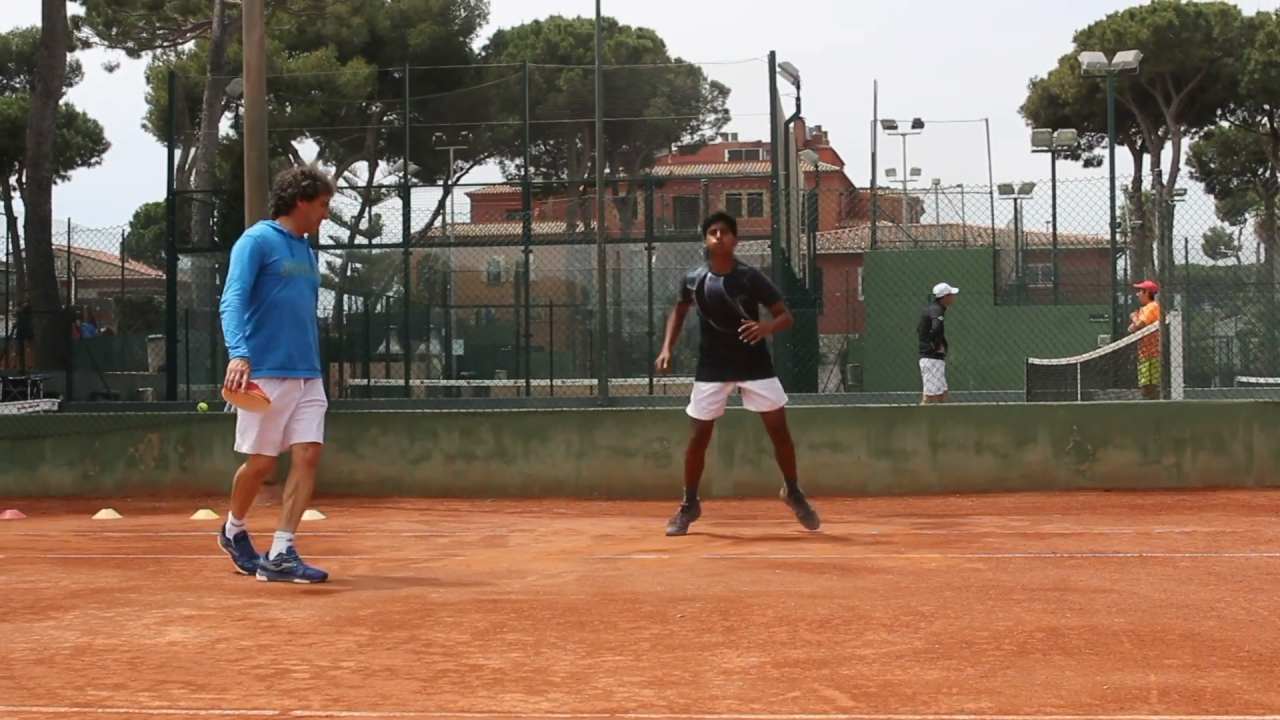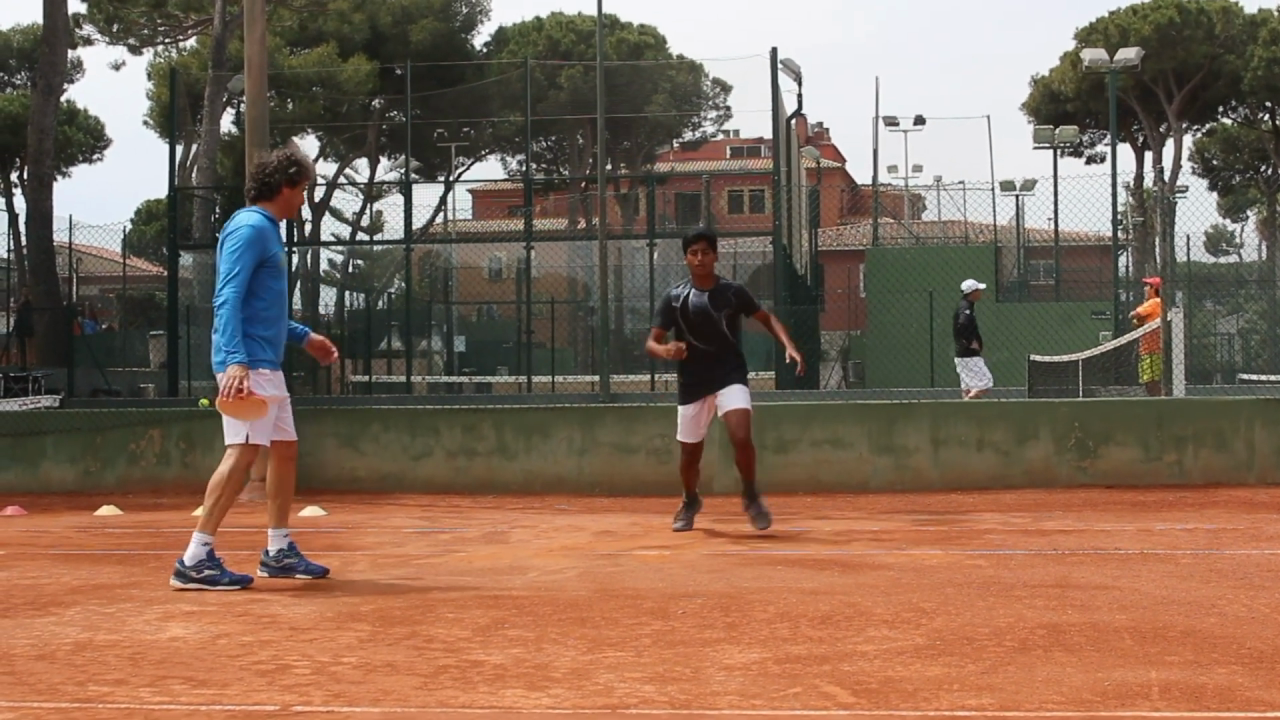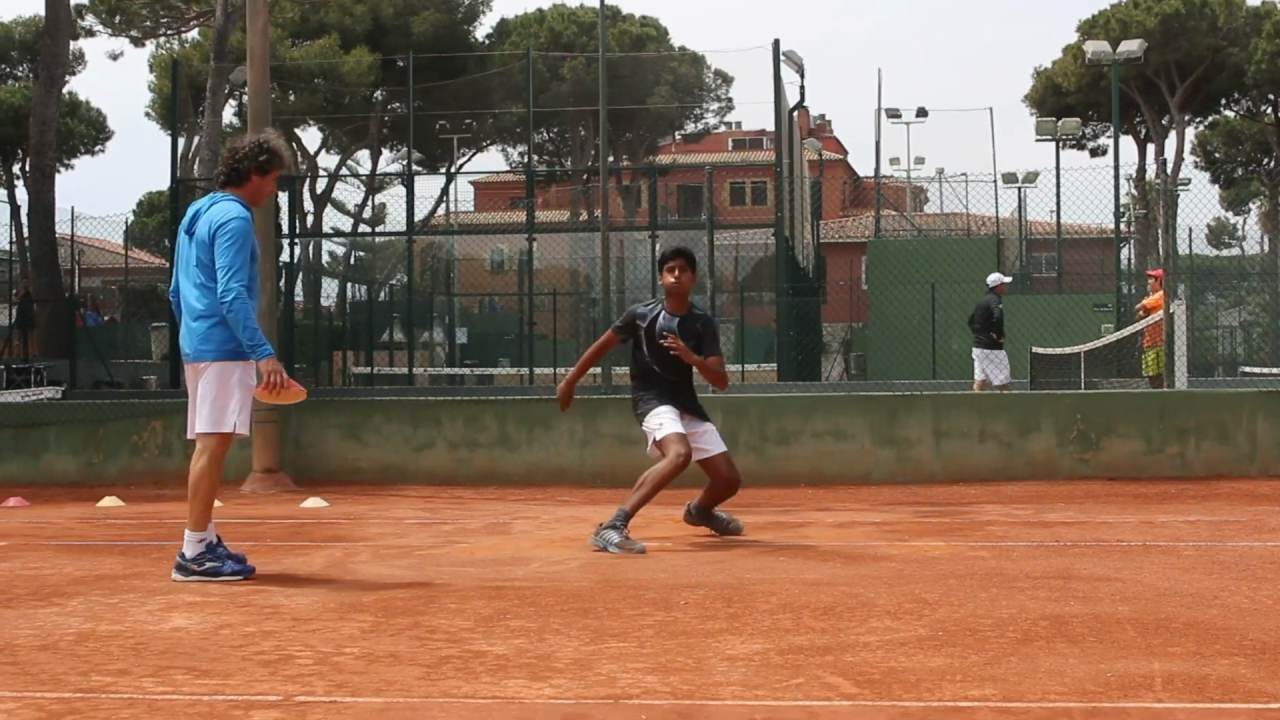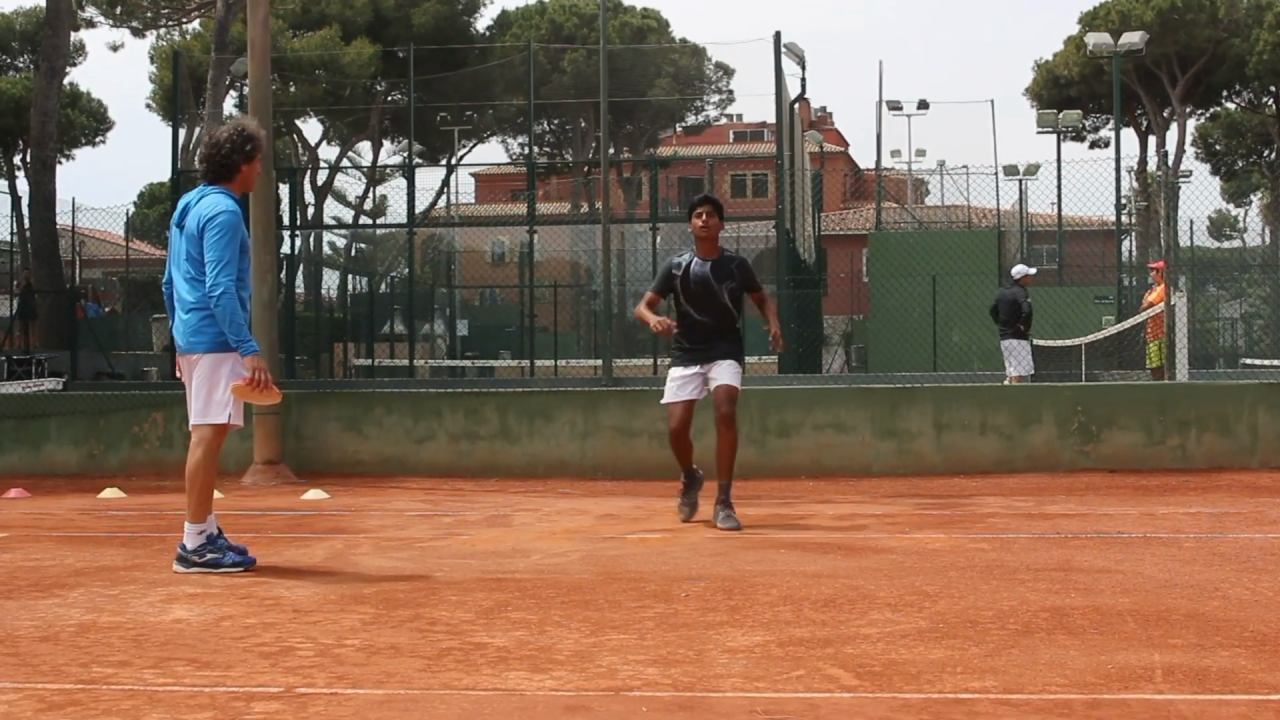
dt=0.5s
person 1, frame 1
left shoulder: (307, 252)
right shoulder: (256, 241)
right elbow: (232, 301)
right wrist: (238, 353)
left hip: (308, 376)
right hip: (265, 374)
left knee: (306, 457)
right knee: (261, 463)
left ankle: (280, 553)
right ankle: (235, 528)
person 1, frame 2
left shoulder: (265, 230)
right shoulder: (250, 228)
right elbow: (227, 300)
left wrist: (303, 335)
right wrist: (236, 358)
left hip: (265, 365)
right hip: (247, 365)
left knee: (284, 450)
right knee: (242, 453)
left ankle: (279, 550)
right ankle: (195, 559)
person 1, frame 3
left shoulder: (199, 212)
right shoulder: (233, 218)
left elbow: (175, 291)
right elbow: (232, 295)
right wrist: (264, 352)
left hip: (198, 345)
right hip: (223, 347)
left knee: (210, 443)
right knee: (213, 443)
left ankle: (205, 541)
right ankle: (193, 553)
person 1, frame 4
left shoulder: (189, 206)
right shoulder: (222, 211)
left elbow: (170, 283)
right elbow: (221, 289)
left wrist: (180, 337)
right wrist: (249, 349)
left hip: (192, 337)
right hip: (216, 340)
left knee: (206, 436)
right knee: (209, 435)
left ankle: (206, 532)
right ankle: (193, 544)
person 2, frame 1
left shoulder: (751, 277)
right shoulder: (693, 279)
left elbow: (786, 316)
right elbow: (679, 310)
left wrist: (767, 326)
right wrist: (666, 348)
left hip: (754, 364)
right hip: (713, 367)
left knee: (779, 431)
right knee: (698, 438)
left ankle: (793, 492)
right ankle: (689, 504)
person 2, frame 2
left shoulder: (733, 291)
right shoulder: (673, 297)
left elbow: (766, 318)
right elbow: (650, 343)
left wrist: (789, 346)
right wrist: (663, 350)
left hip: (731, 377)
right hip: (693, 382)
left knee: (741, 437)
right knee: (690, 460)
left ankle: (750, 494)
right ankle: (691, 499)
person 2, frame 3
left shoulder: (704, 324)
right shoulder: (640, 314)
left elbow: (721, 381)
right elbow: (604, 345)
left wrist: (692, 358)
right wrist: (570, 379)
left hip: (688, 405)
right hip: (653, 399)
left knee: (729, 480)
right knee: (678, 456)
left ankle: (700, 510)
right ankle: (613, 527)
person 2, frame 4
left shoulder: (737, 264)
right shoulder: (676, 266)
left elbow: (762, 298)
right elbow: (642, 306)
left wrist: (773, 324)
right wrist: (654, 319)
left hip: (726, 351)
right hip: (686, 353)
left knee: (725, 414)
right knee: (676, 429)
left ankle: (724, 501)
right ankle: (690, 478)
